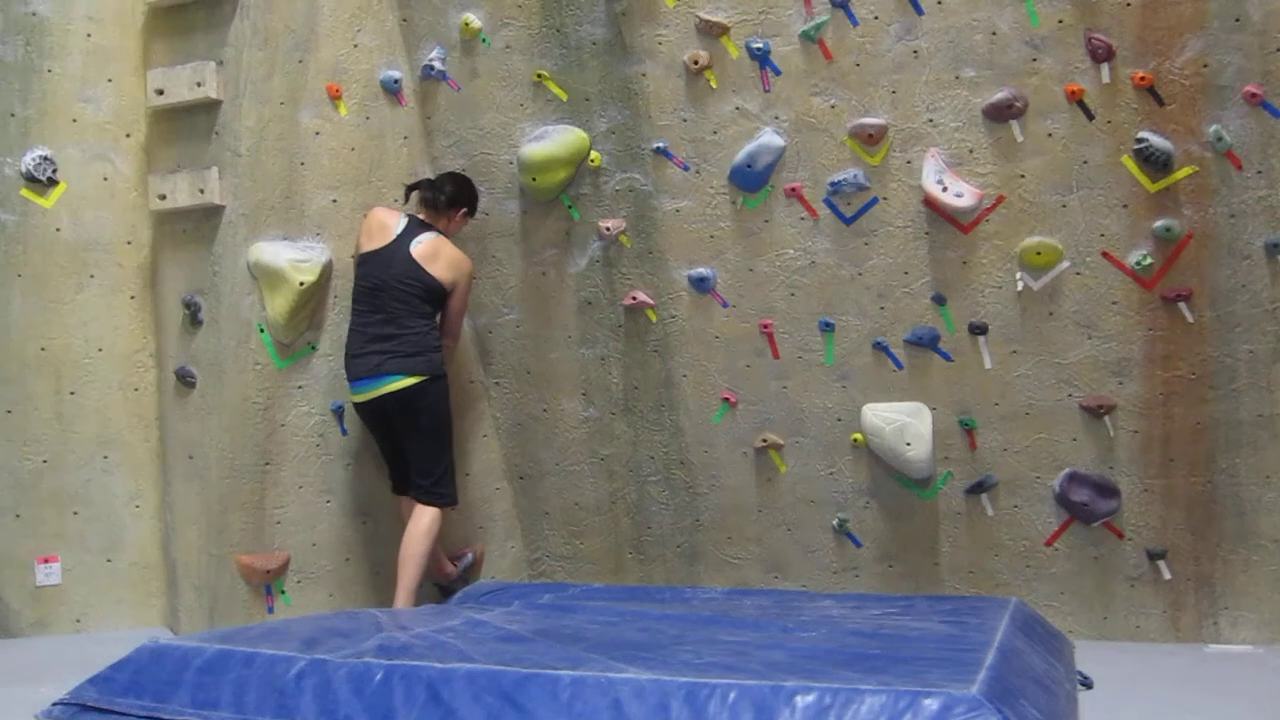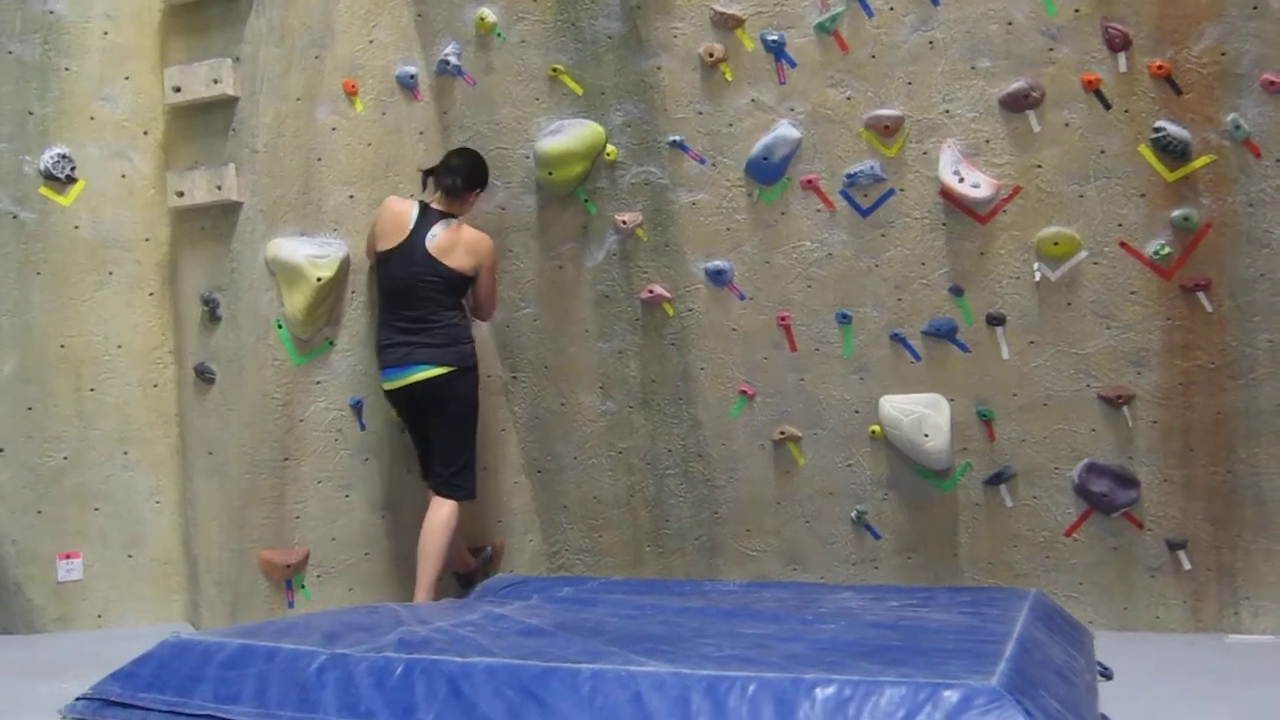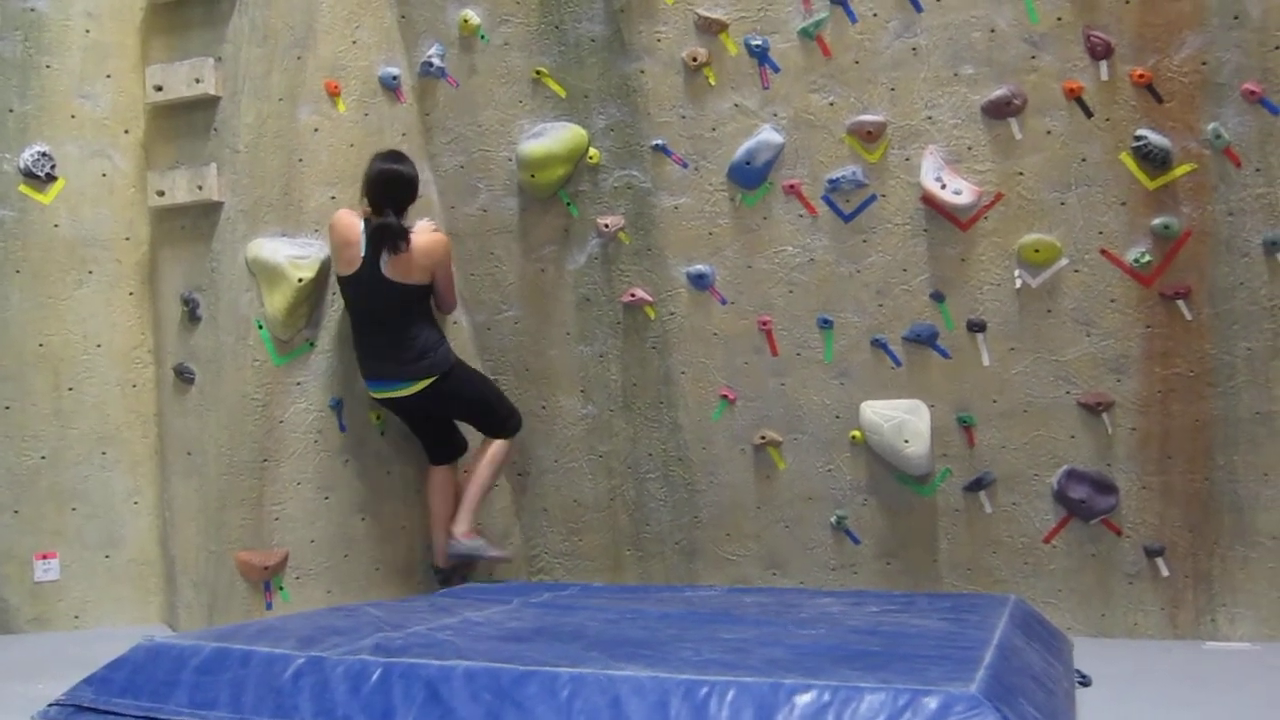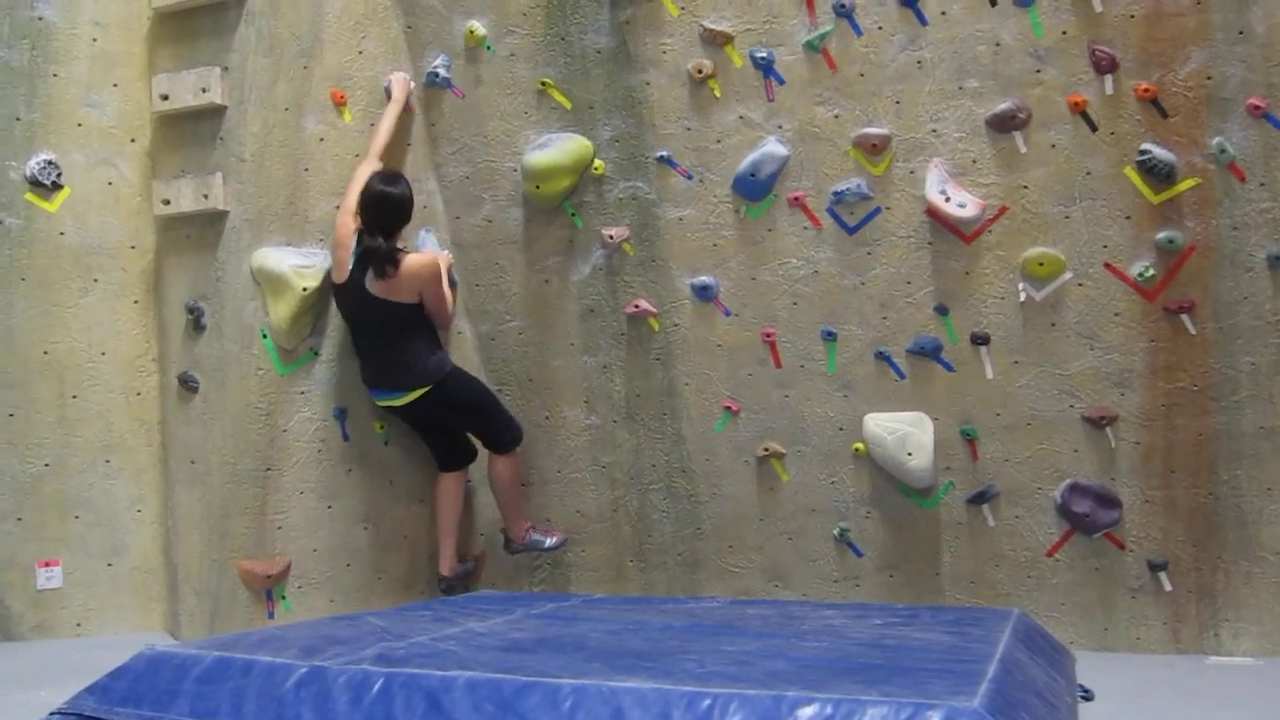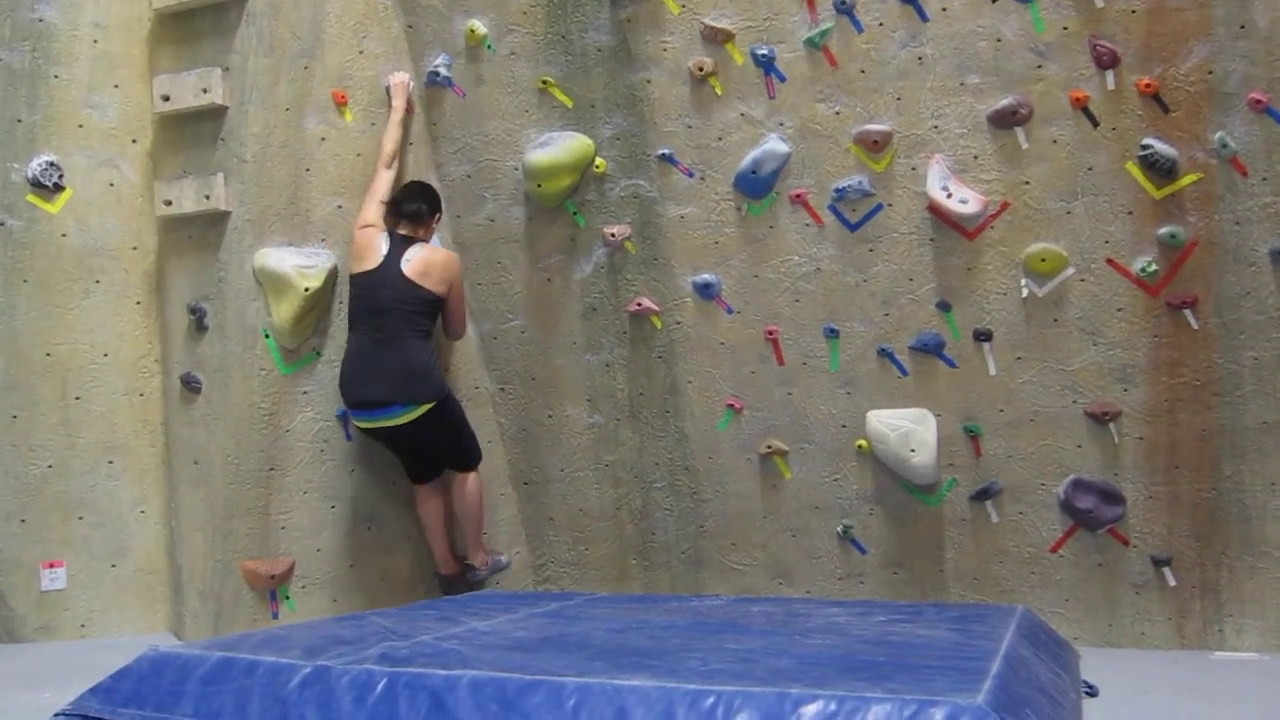
dt=1s
person 1, frame 1
left shoulder: (377, 219)
right shoulder: (457, 261)
left hip: (362, 381)
right hip: (416, 377)
left knee: (409, 485)
right knee: (431, 495)
left ankle: (445, 571)
right ankle: (401, 610)
person 1, frame 2
left shoulder: (391, 210)
right shoulder: (478, 244)
right elbow: (484, 312)
left hip: (394, 372)
right hip: (447, 368)
left knee: (437, 474)
right knee: (449, 486)
left ankle: (464, 563)
right ankle: (421, 606)
person 1, frame 3
left shoulder: (342, 228)
right shoulder: (432, 243)
left hip: (378, 381)
right hip: (430, 371)
left knee: (443, 451)
right knee: (504, 424)
left ankle: (445, 556)
right ankle: (463, 530)
person 1, frame 4
left shoulder: (344, 241)
right shoulder: (418, 268)
left elbow: (372, 159)
right elbow: (444, 319)
left wrist: (397, 100)
right wrist: (443, 269)
left hip: (384, 389)
right hip: (428, 382)
left knee: (453, 458)
right knee: (504, 438)
left ankle: (449, 567)
right ankle: (518, 532)
person 1, frame 5
left shoulder: (365, 239)
right shoulder: (443, 261)
left elbow: (384, 167)
right elbow: (456, 331)
left wrist: (398, 106)
left hip: (359, 404)
right hip: (415, 399)
left knee: (424, 475)
right knee: (465, 466)
left ankle: (447, 569)
right ankle: (478, 561)
